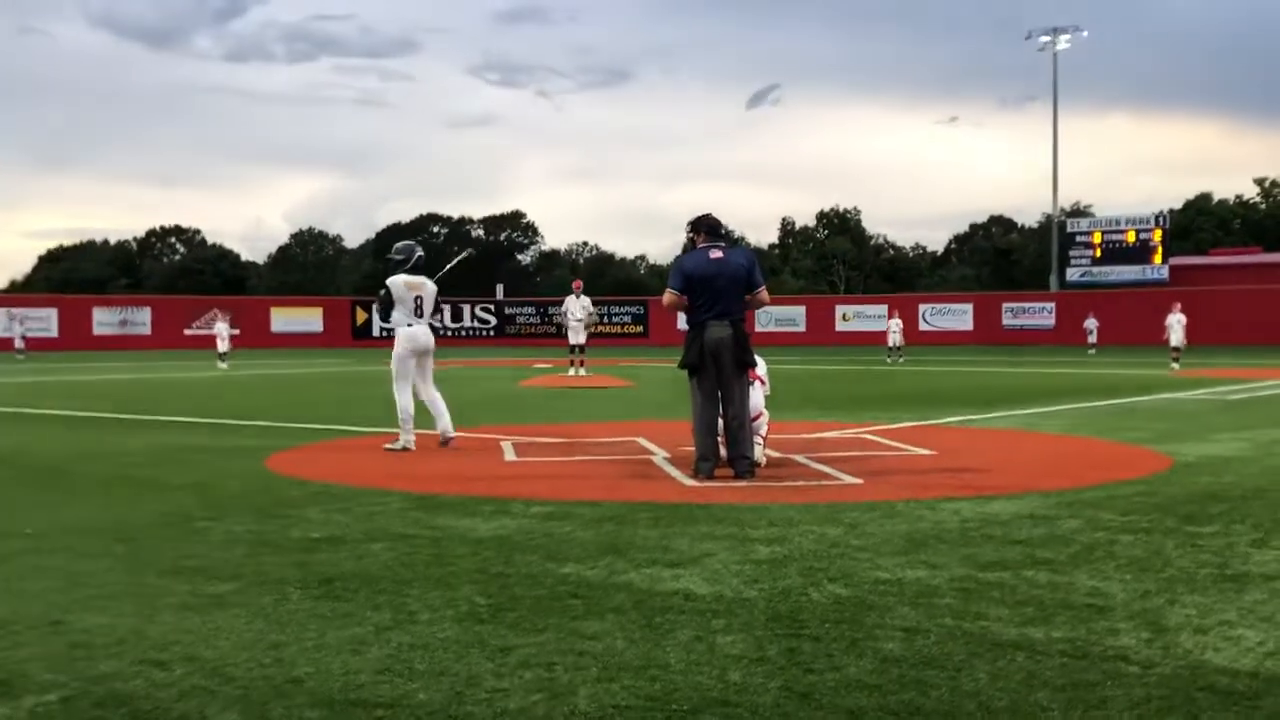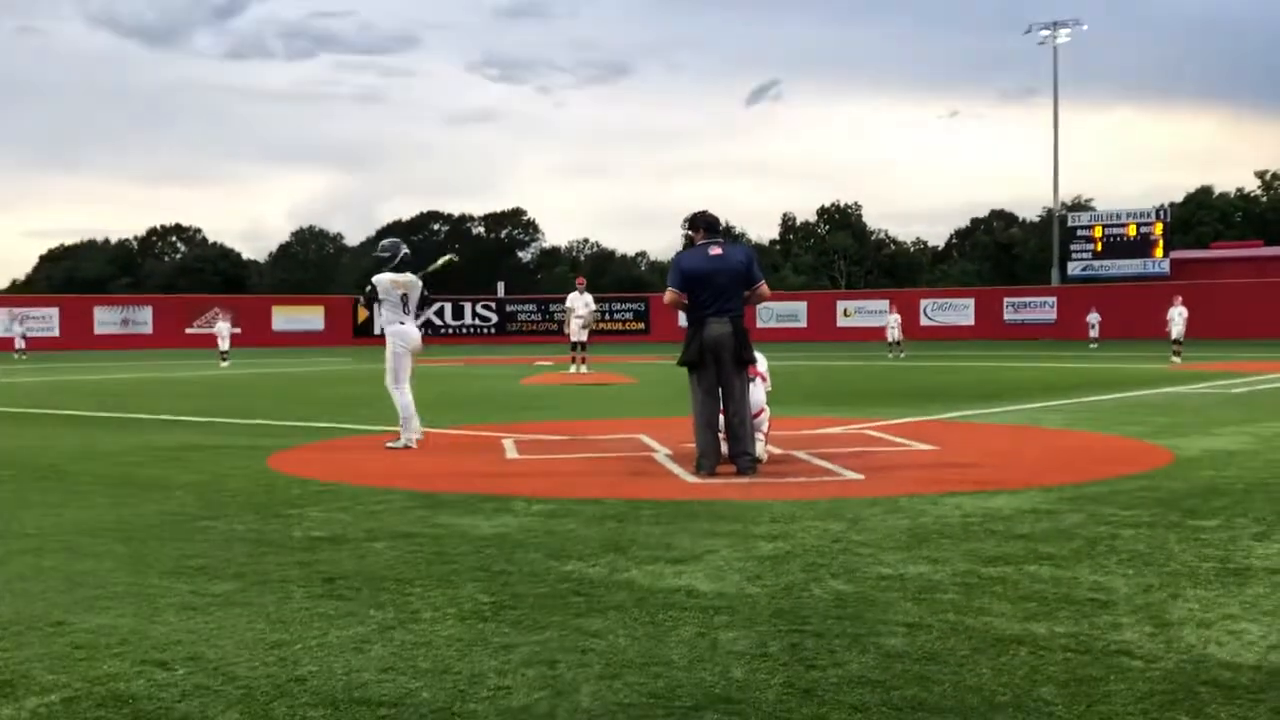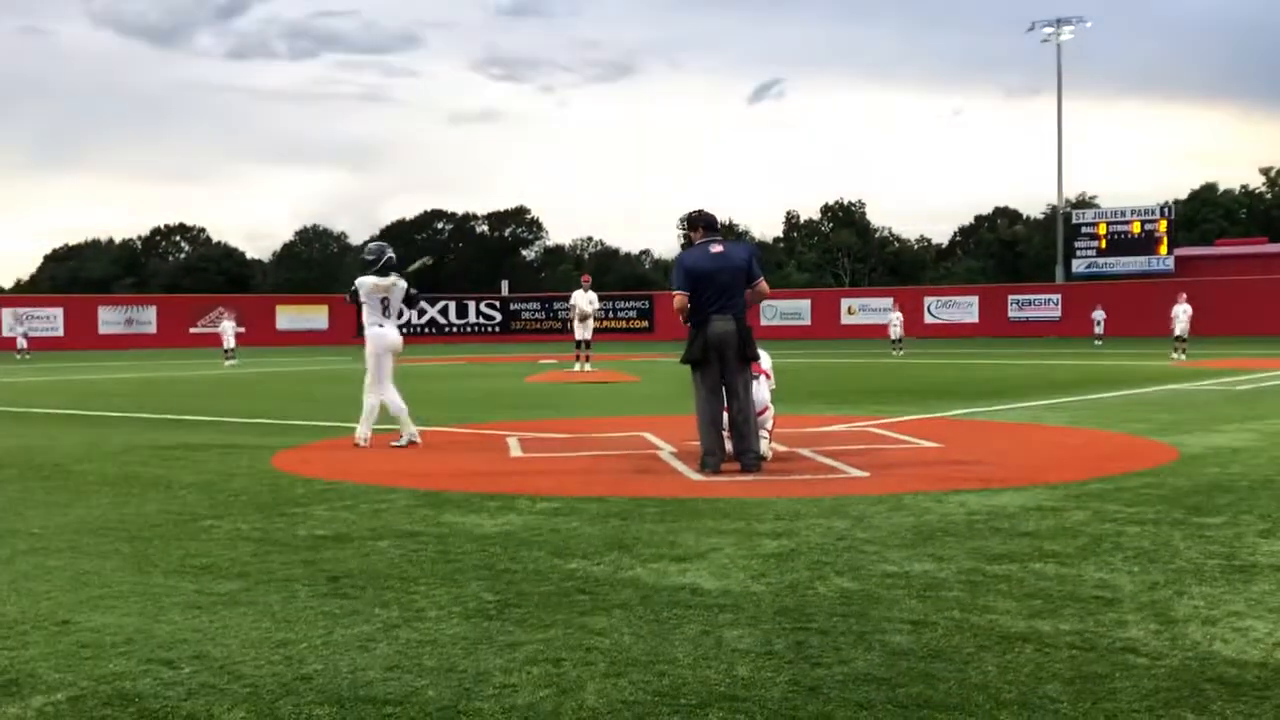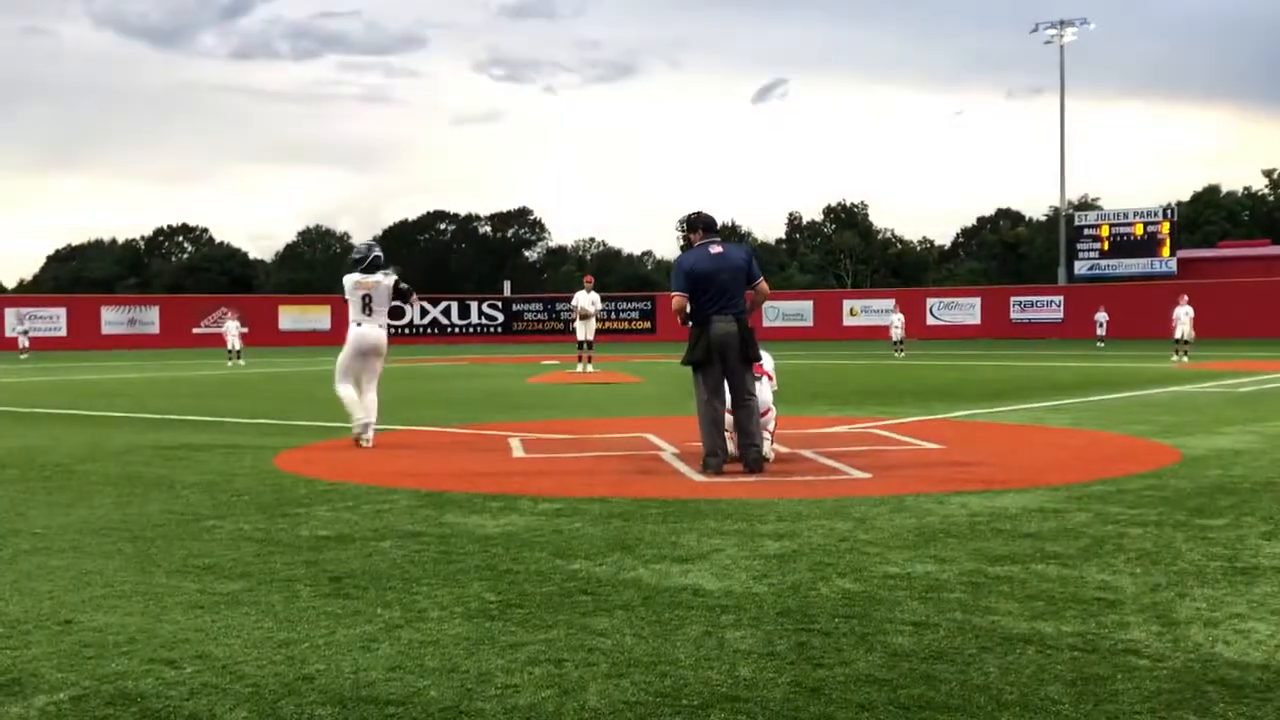
dt=0.2s
person 1, frame 1
left shoulder: (686, 262)
right shoulder: (745, 257)
left elbow: (669, 301)
right elbow: (763, 299)
left wrist: (690, 307)
left hip: (702, 337)
right hip: (733, 336)
left knee: (704, 403)
right knee: (737, 403)
left ankle: (705, 465)
right ankle: (743, 465)
person 1, frame 2
left shoulder: (685, 259)
right shoulder: (743, 253)
left elbow: (670, 299)
right elbow: (763, 293)
left wrist: (689, 306)
left hip: (701, 334)
right hip: (733, 332)
left knee: (705, 400)
right knee: (737, 399)
left ankle: (706, 462)
right ankle: (745, 461)
person 1, frame 3
left shoulder: (686, 258)
right shoulder: (743, 251)
left elbow: (680, 304)
right elbow: (762, 291)
left wrist: (687, 317)
left hip: (704, 332)
right hip: (736, 330)
left knee: (708, 398)
right knee: (741, 397)
left ankle: (711, 459)
right ankle: (750, 458)
person 1, frame 4
left shoulder: (686, 260)
right shoulder: (742, 252)
left elbow: (678, 305)
right elbow: (763, 291)
left wrist: (684, 318)
left hip: (706, 334)
right hip: (737, 330)
left knee: (710, 399)
right knee: (745, 396)
left ankle: (714, 460)
right ankle: (752, 458)
person 2, frame 1
left shoulder: (394, 282)
right shoulder: (431, 285)
left elbow: (381, 312)
left hip: (406, 336)
right hip: (427, 336)
left knee: (402, 388)
right knee: (427, 387)
left ankle: (406, 439)
right ankle: (446, 429)
person 2, frame 2
left shoulder: (380, 280)
right shoulder: (416, 281)
left elbow: (365, 302)
right elbow: (421, 308)
left hip: (397, 334)
right hip: (414, 333)
left knee: (399, 387)
right knee: (399, 385)
left ankle: (408, 437)
right ankle: (412, 429)
person 2, frame 3
left shoulder: (363, 282)
right shoulder: (400, 283)
left elbow: (352, 298)
right elbow: (416, 304)
left hip: (377, 337)
right hip: (394, 335)
left knee: (384, 388)
right knee: (372, 387)
left ankle: (409, 432)
right ankle: (363, 434)
person 2, frame 4
left shoulder: (349, 279)
right shoulder: (388, 280)
right elbow: (413, 299)
left hip: (358, 334)
right hip: (380, 336)
left knee: (343, 383)
right knee: (370, 387)
left ankle: (360, 421)
right ankle: (367, 435)
